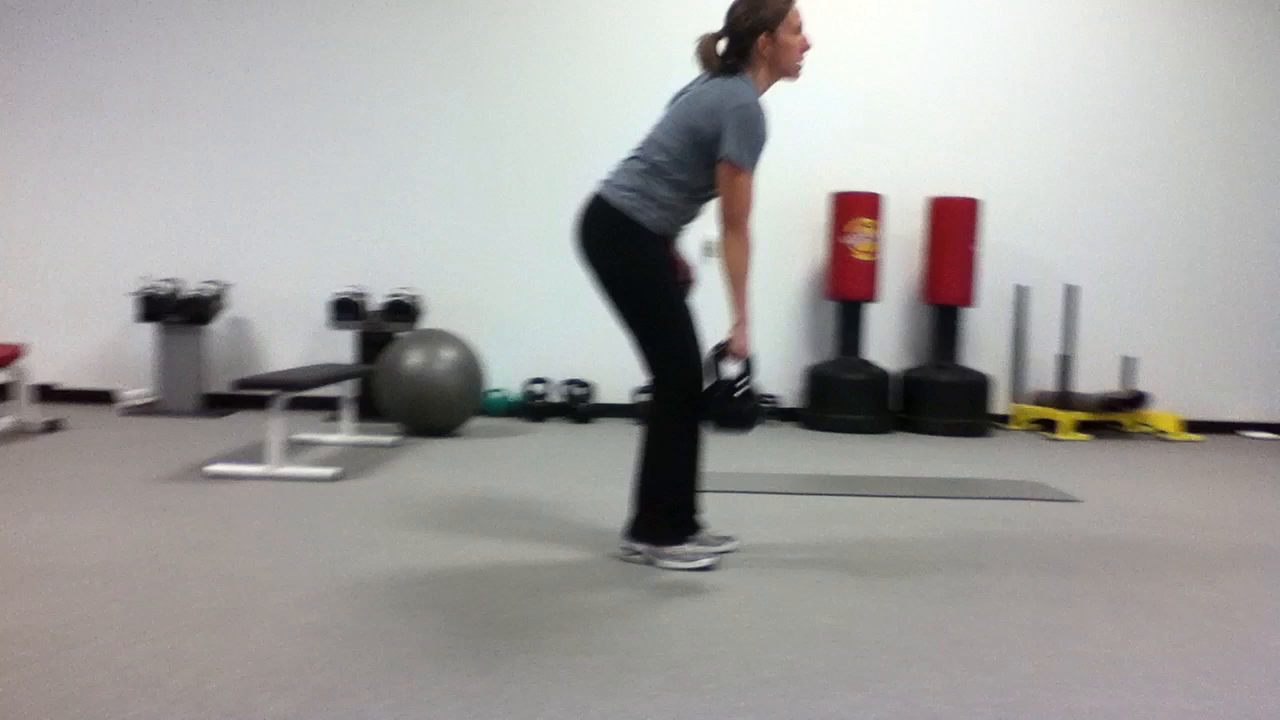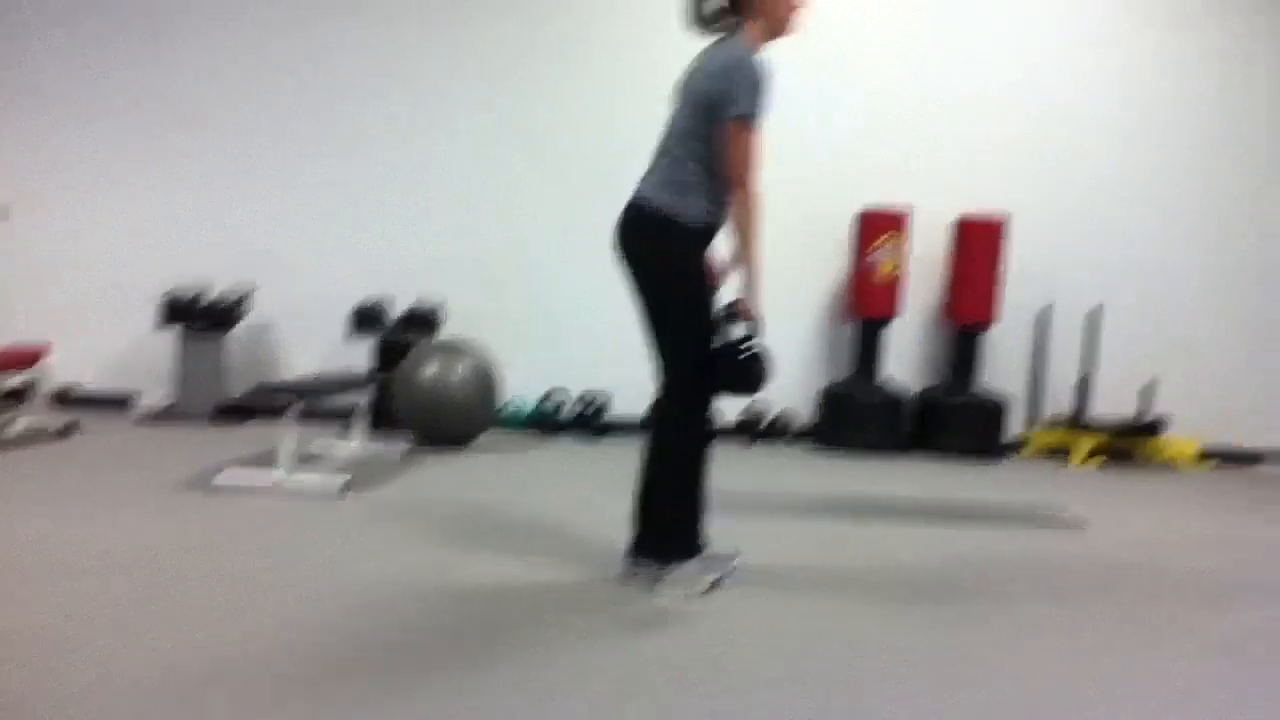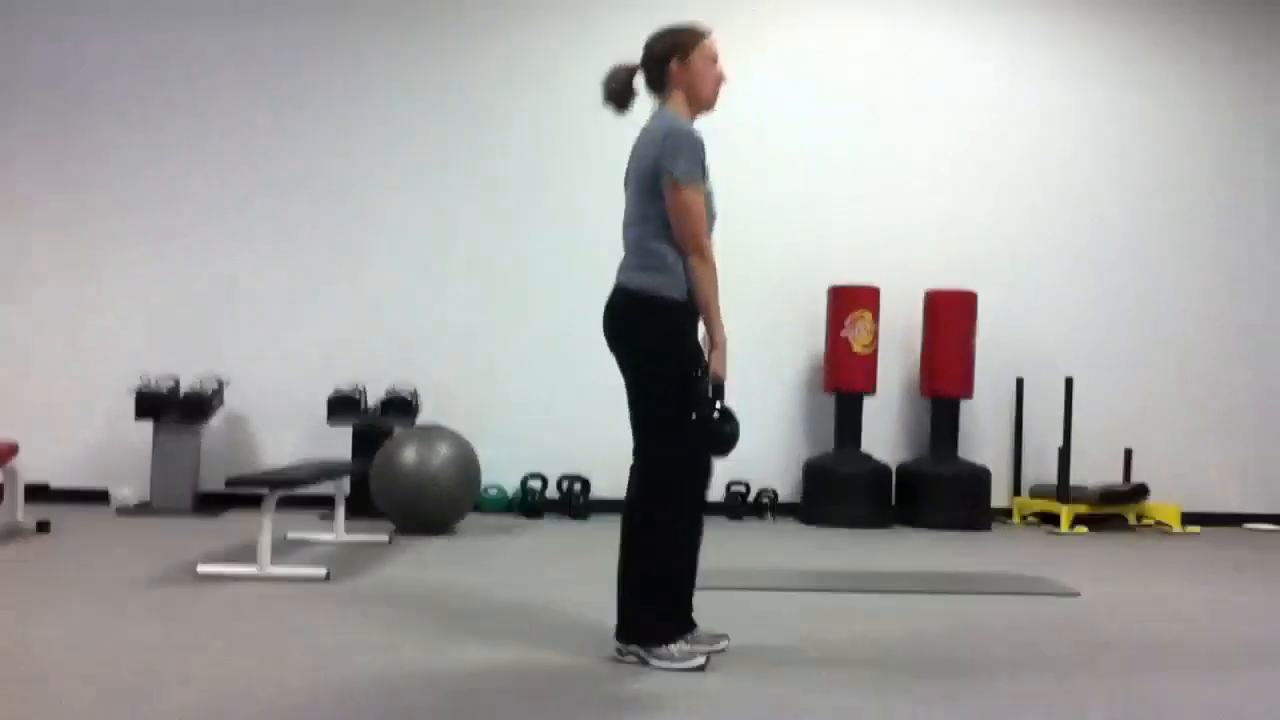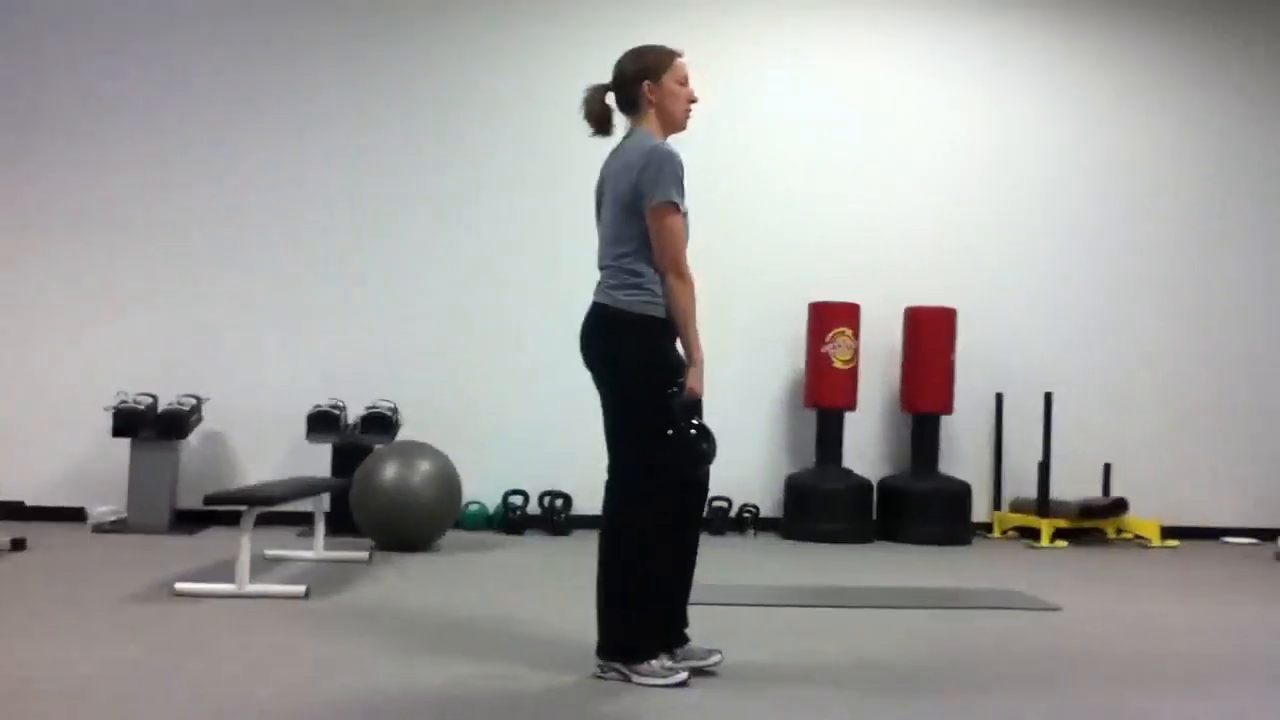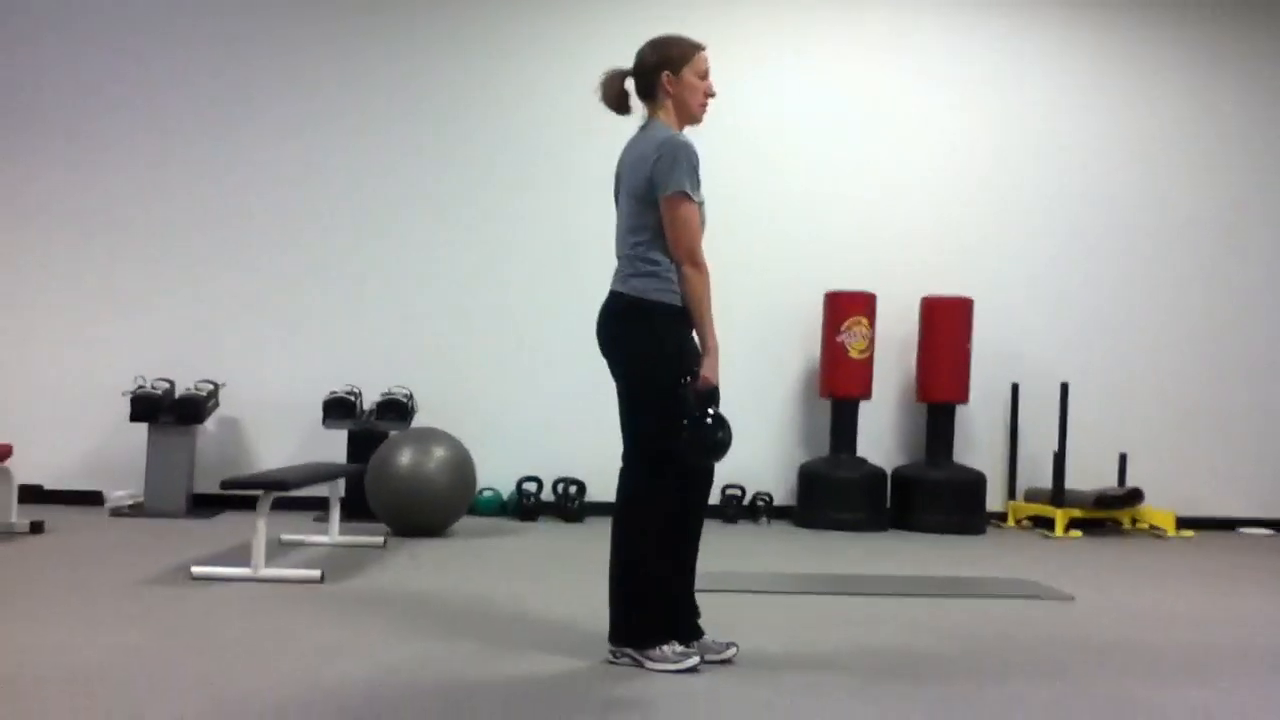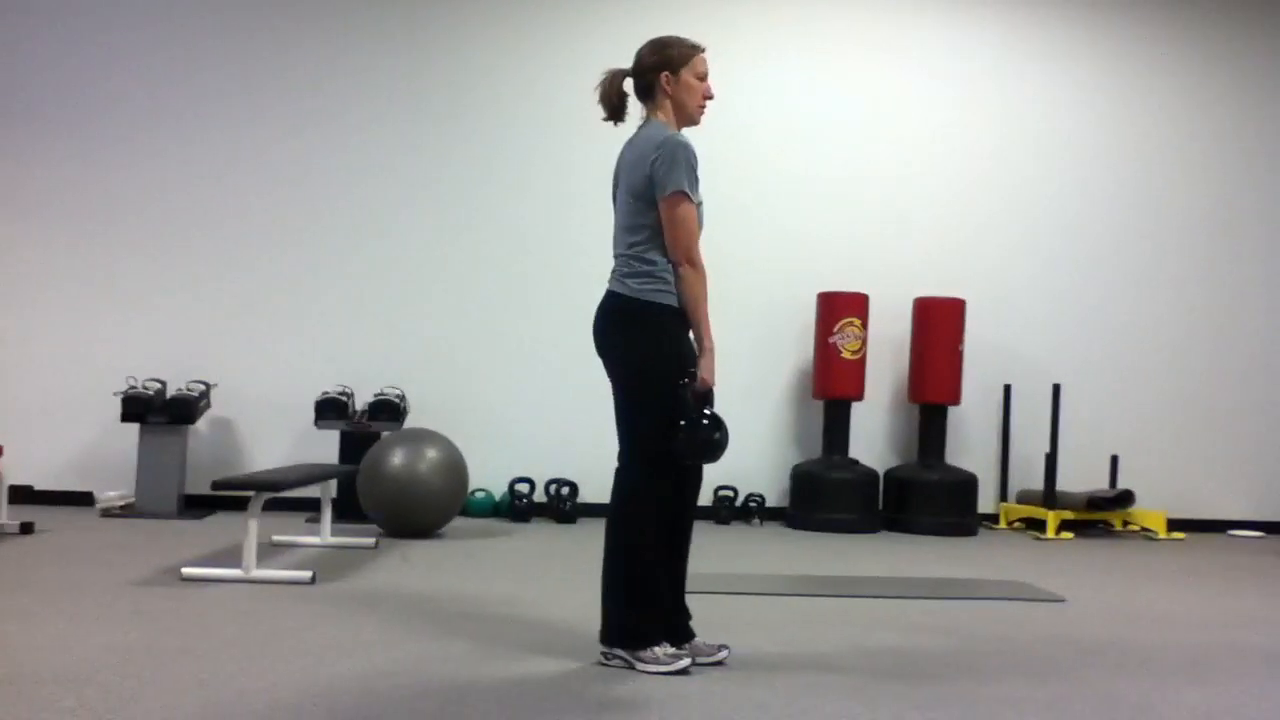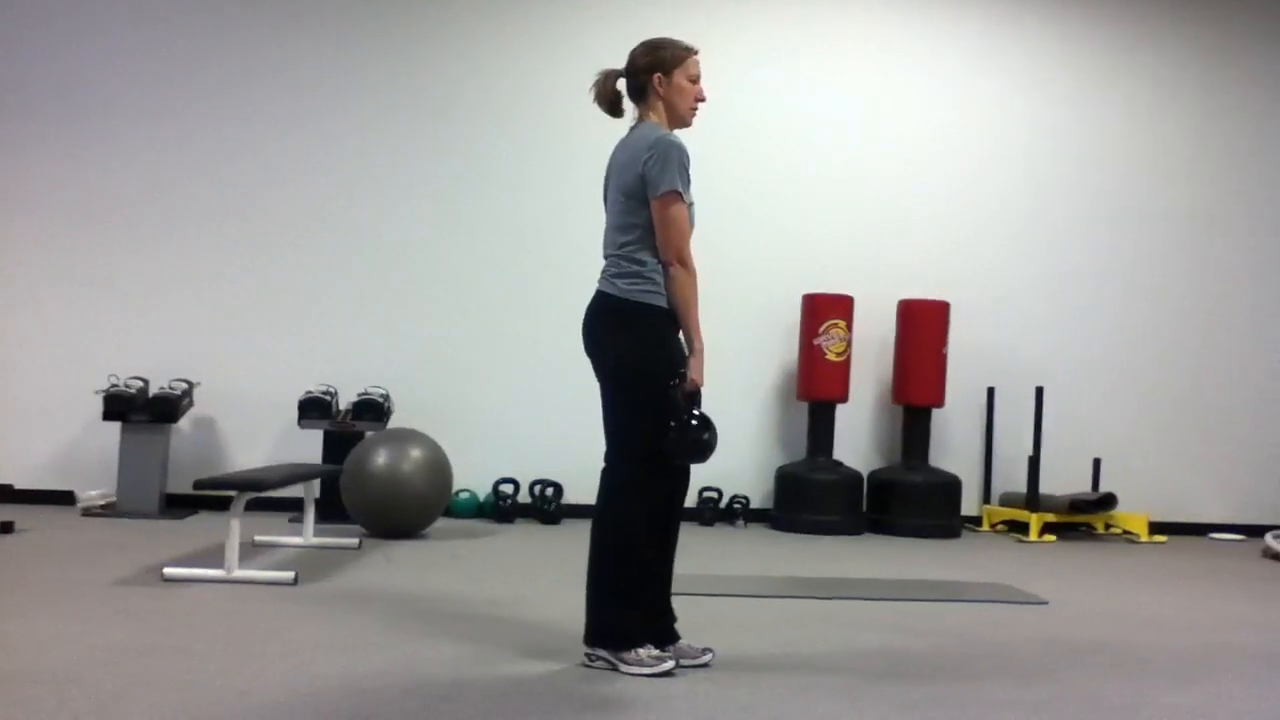
dt=0.2s
person 1, frame 1
left shoulder: (721, 88)
right shoulder: (742, 110)
right elbow: (735, 226)
left wrist: (670, 254)
right wrist: (740, 322)
left hip: (621, 228)
right hip: (624, 237)
left knee: (679, 374)
right knee: (679, 378)
left ankle: (674, 524)
right ankle: (655, 531)
person 1, frame 2
left shoulder: (724, 56)
right shoulder: (743, 67)
right elbow: (740, 184)
left wrist: (703, 252)
right wrist: (750, 280)
left hip: (660, 230)
right hip: (664, 237)
left knee: (691, 384)
right knee: (687, 387)
left ankle: (680, 542)
right ankle: (656, 549)
person 1, frame 3
left shoulder: (657, 134)
right shoulder: (679, 136)
right elbow: (695, 251)
left wrist: (699, 338)
right wrist: (717, 341)
left hip: (642, 311)
right hip: (656, 318)
left knee: (678, 466)
right knee: (666, 469)
left ankle: (669, 621)
right ankle: (644, 632)
person 1, frame 4
left shoulder: (623, 157)
right shoulder: (657, 158)
right elbow: (673, 271)
left wrist: (676, 354)
right wrist: (694, 359)
left hip: (617, 330)
right hip: (637, 336)
left knee: (677, 481)
right knee: (642, 488)
left ankle: (662, 638)
right ankle: (627, 649)
person 1, frame 5
left shoulder: (640, 146)
right shoulder: (673, 149)
right elbow: (688, 261)
left wrist: (691, 344)
right wrist: (709, 349)
left hip: (634, 320)
right hip: (652, 326)
left knee: (683, 473)
right knee: (653, 475)
left ankle: (676, 625)
right ankle: (637, 634)
person 1, frame 6
left shoulder: (638, 147)
right shoulder: (672, 149)
right elbow: (685, 261)
left wrist: (688, 346)
right wrist: (705, 349)
left hip: (630, 320)
right hip: (650, 327)
left knee: (672, 474)
right knee: (647, 476)
left ankle: (667, 628)
right ankle: (628, 636)
person 1, frame 7
left shoulder: (630, 147)
right shoulder: (664, 149)
right elbow: (676, 261)
left wrist: (678, 346)
right wrist: (695, 349)
left hip: (620, 321)
right hip: (640, 328)
left knee: (659, 475)
right knee: (635, 477)
left ankle: (651, 630)
right ankle: (612, 637)
